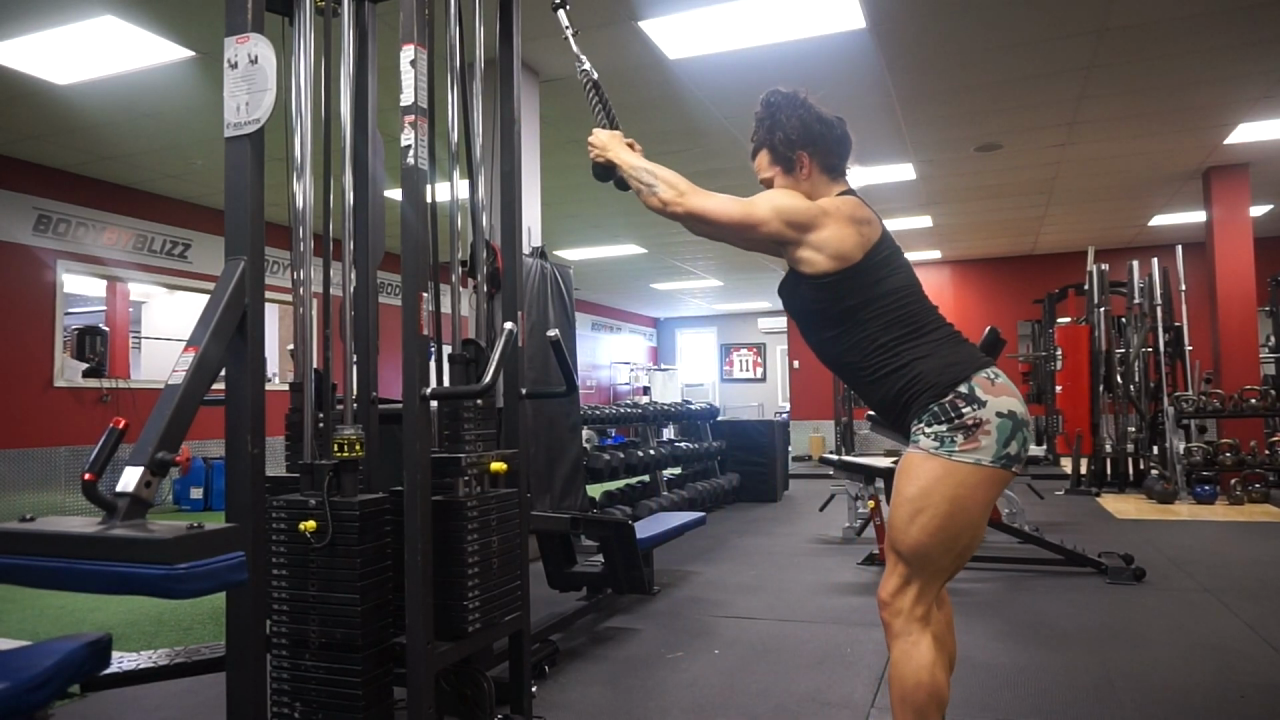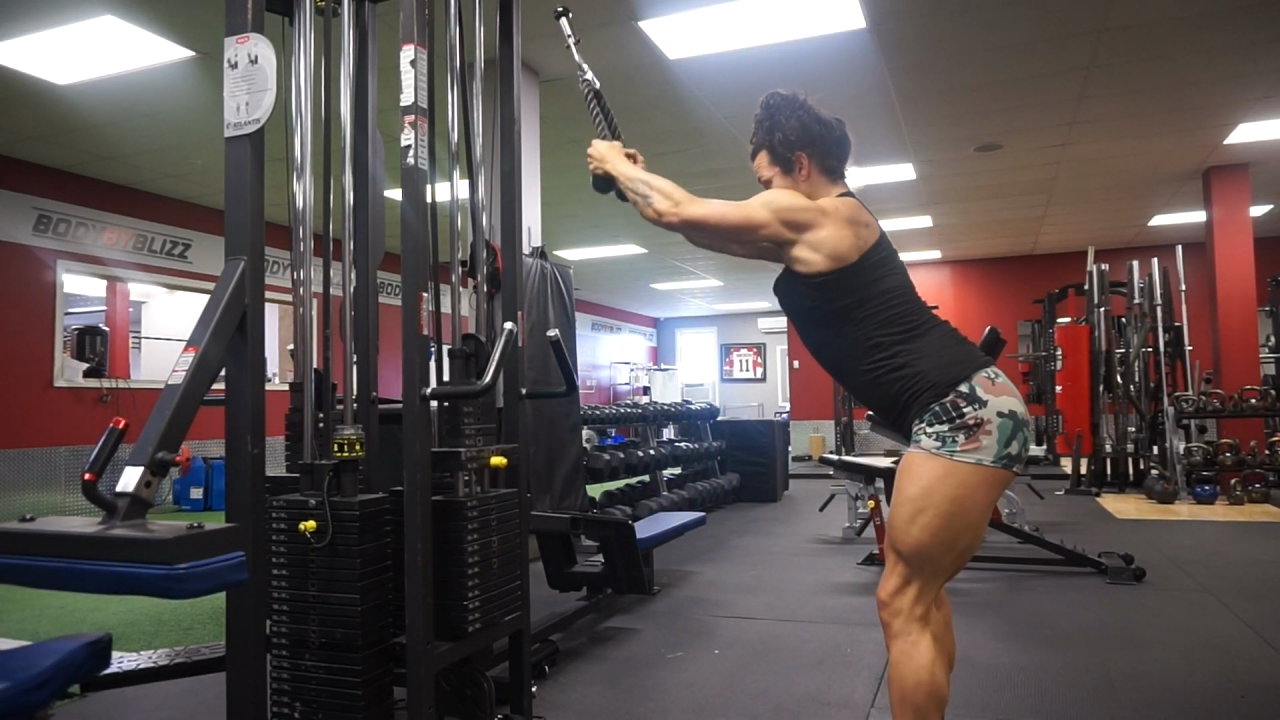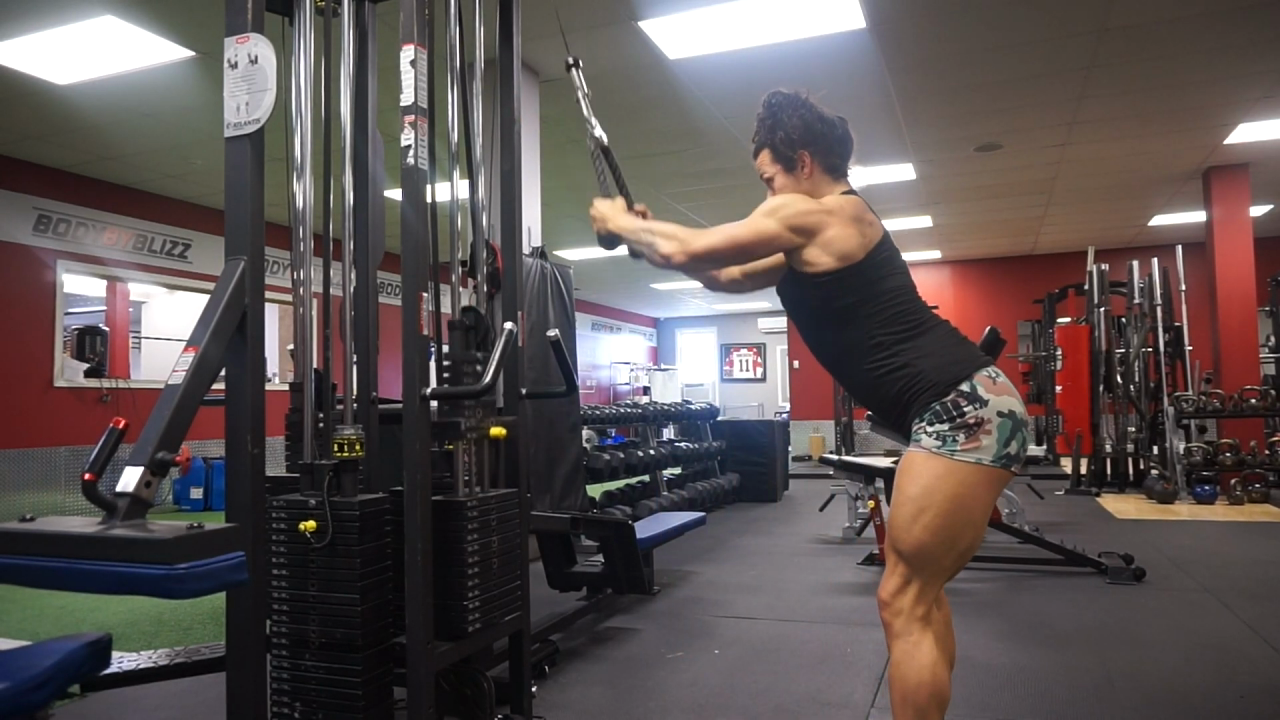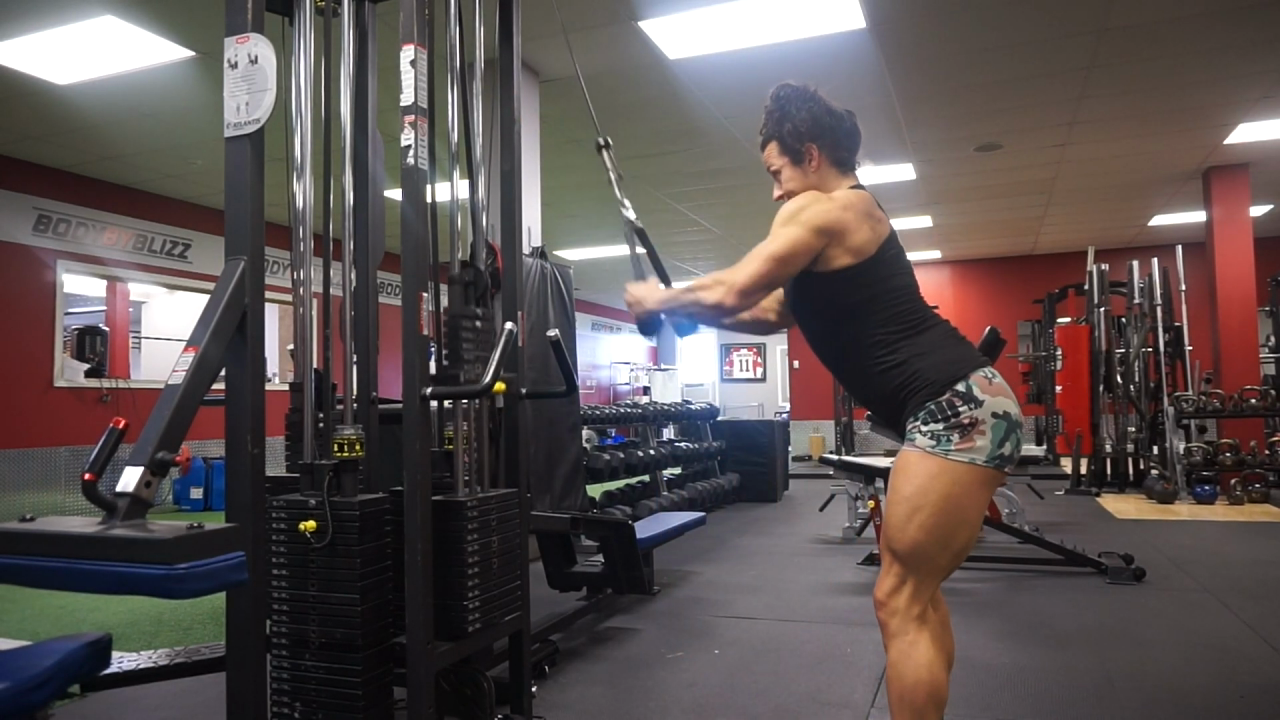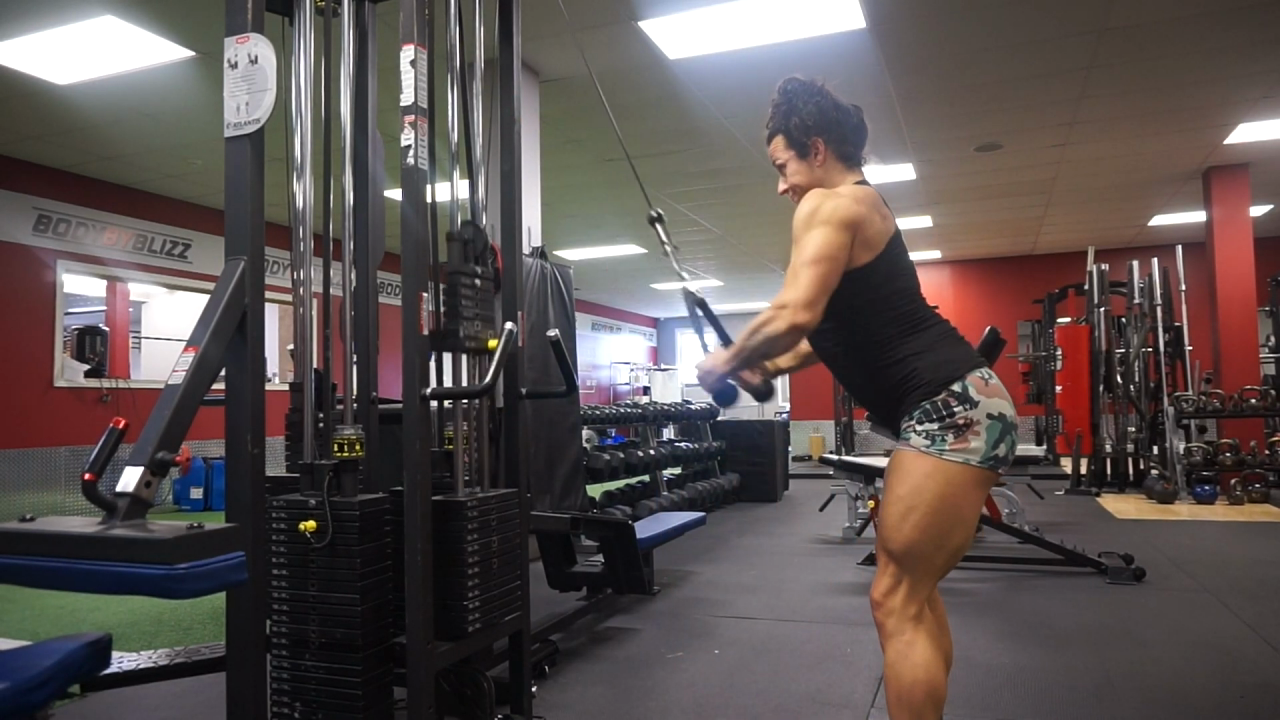
dt=0.2s
person 1, frame 1
left shoulder: (817, 217)
right shoulder: (826, 228)
left elbow: (684, 204)
right elbow: (717, 222)
left wrist: (619, 154)
right wrist: (639, 168)
left hip: (963, 413)
right hip: (971, 408)
left knee: (904, 602)
right knee: (922, 594)
person 1, frame 2
left shoulder: (811, 216)
right shoulder: (824, 230)
left elbow: (683, 214)
right elbow: (713, 233)
left wrist: (614, 169)
right wrist: (642, 179)
left hip: (960, 411)
right hip: (969, 407)
left knee: (903, 602)
right knee: (920, 596)
person 1, frame 3
left shoulder: (812, 215)
right shoulder: (829, 231)
left elbow: (690, 251)
right elbow: (726, 275)
left wrist: (620, 223)
right wrist: (647, 231)
left hip: (960, 411)
right hip: (965, 407)
left knee: (903, 603)
right knee: (918, 596)
person 1, frame 4
left shoulder: (821, 211)
right shoulder: (845, 218)
left elbow: (728, 295)
right elbow: (775, 309)
left wrist: (659, 299)
right wrist: (683, 300)
left hip: (954, 412)
right hip: (958, 408)
left knee: (900, 602)
right knee: (915, 596)
person 1, frame 5
left shoulder: (830, 204)
right shoulder: (856, 208)
left elbow: (794, 316)
right elbow: (846, 330)
left wrist: (730, 362)
right wrist: (765, 364)
left hip: (949, 410)
right hip: (950, 407)
left knee: (896, 602)
right knee: (911, 595)
